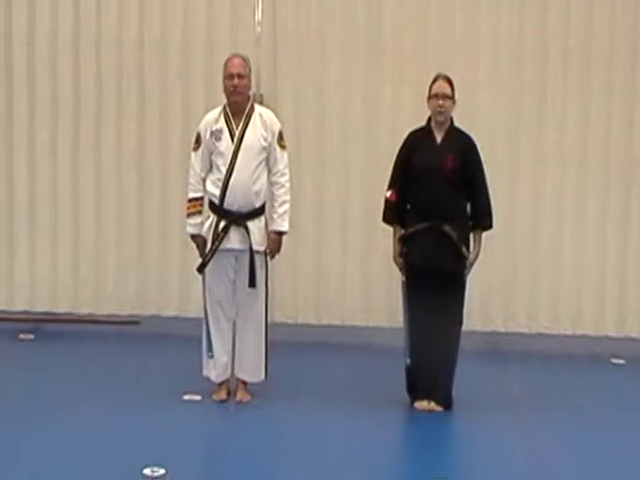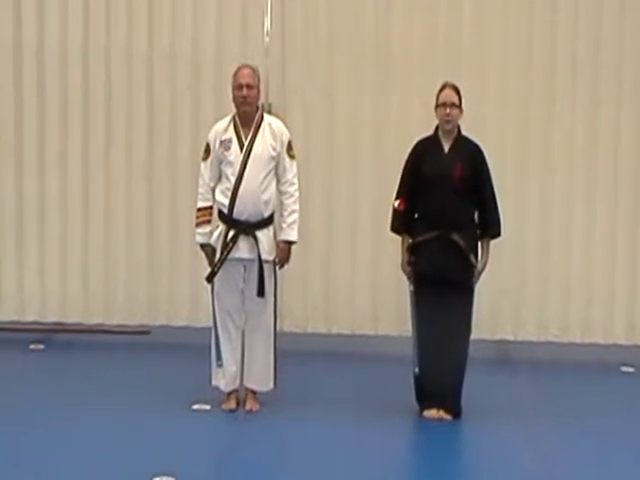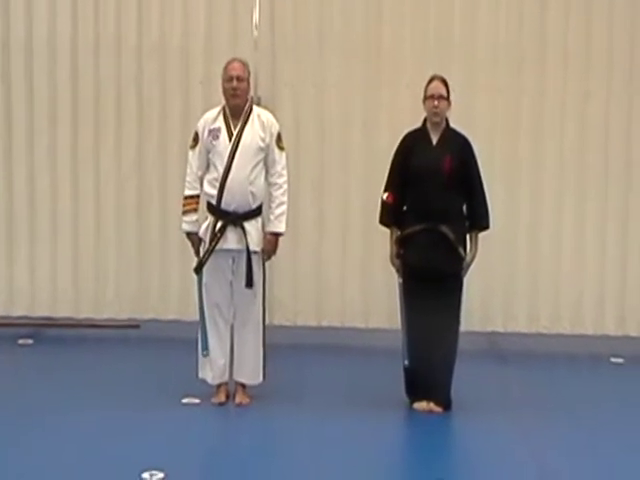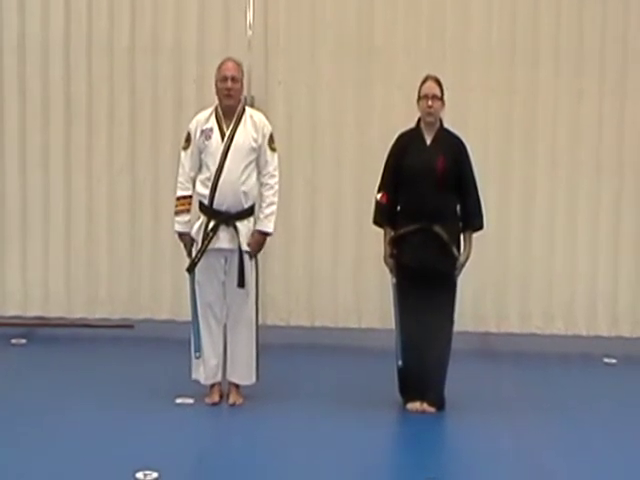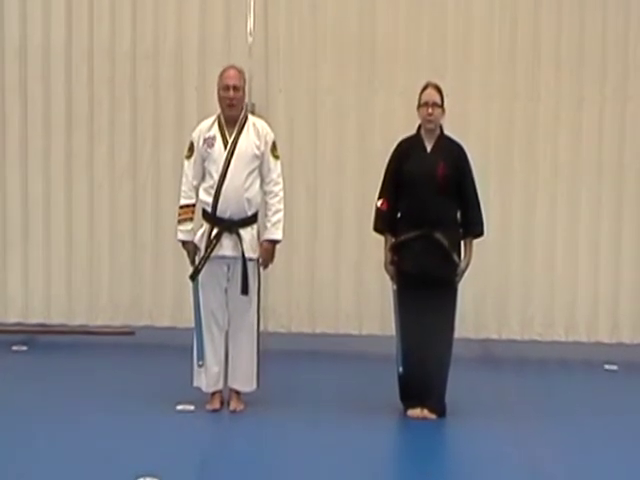
dt=1s
person 1, frame 1
left shoulder: (268, 122)
right shoulder: (210, 123)
left elbow: (280, 178)
right elbow: (196, 179)
left wrist: (278, 227)
right wrist: (196, 227)
left hip: (254, 227)
right hip: (217, 227)
left knee: (251, 306)
right knee: (218, 305)
left ankle: (244, 379)
right ankle: (221, 378)
person 1, frame 2
left shoulder: (277, 131)
right shoulder: (218, 133)
left elbow: (289, 187)
right elbow: (205, 188)
left wrist: (287, 237)
right wrist: (204, 237)
left hip: (262, 237)
right hip: (227, 236)
left knee: (260, 315)
right knee: (227, 314)
left ankle: (253, 388)
right ankle: (230, 388)
person 1, frame 3
left shoulder: (266, 123)
right shoulder: (207, 123)
left elbow: (278, 179)
right elbow: (193, 177)
left wrist: (275, 229)
right wrist: (191, 225)
left hip: (251, 228)
right hip: (216, 227)
left knee: (249, 307)
right knee: (216, 306)
left ankle: (242, 382)
right ankle: (220, 381)
person 1, frame 4
left shoulder: (259, 124)
right shoulder: (200, 123)
left elbow: (270, 179)
right elbow: (186, 177)
left wrist: (263, 228)
right wrist: (183, 226)
left hip: (243, 228)
right hip: (208, 228)
left knee: (241, 307)
right knee: (209, 306)
left ankle: (236, 382)
right ankle: (213, 381)
person 1, frame 5
left shoulder: (261, 132)
right shoulder: (203, 132)
left elbow: (274, 187)
right elbow: (189, 186)
left wrist: (271, 236)
right wrist: (186, 234)
left hip: (246, 236)
right hip: (211, 235)
left knee: (243, 315)
right knee: (211, 314)
left ankle: (237, 389)
right ankle: (213, 388)
person 2, frame 1
left shoulder: (464, 144)
right shoulder: (414, 142)
left elbow: (478, 195)
right elbow: (397, 192)
left wrist: (476, 242)
right wrist: (397, 240)
left hip: (453, 240)
right hip: (418, 239)
left knee: (448, 317)
right knee: (419, 316)
left ankle: (440, 392)
right ankle: (420, 390)
person 2, frame 2
left shoulder: (472, 153)
right shoulder: (421, 151)
left elbow: (486, 203)
right elbow: (405, 200)
left wrist: (484, 250)
right wrist: (405, 247)
left hip: (461, 248)
right hip: (426, 247)
left knee: (456, 326)
right knee: (427, 325)
left ankle: (449, 400)
right ankle: (429, 398)
person 2, frame 3
left shoulder: (461, 145)
right shoulder: (410, 143)
left elbow: (474, 194)
right elbow: (394, 192)
left wrist: (473, 242)
right wrist: (394, 240)
left hip: (450, 240)
right hip: (415, 239)
left knee: (445, 318)
right knee: (417, 316)
left ankle: (439, 393)
right ankle: (419, 390)
person 2, frame 4
left shoulder: (454, 146)
right shoulder: (403, 143)
left elbow: (468, 195)
right elbow: (388, 193)
left wrist: (467, 242)
right wrist: (387, 240)
left hip: (443, 241)
right hip: (408, 240)
left knee: (439, 318)
right knee: (410, 317)
left ankle: (433, 393)
right ankle: (412, 391)
person 2, frame 5
left shoulder: (455, 153)
right shoulder: (404, 150)
left elbow: (469, 202)
right elbow: (388, 200)
left wrist: (467, 249)
right wrist: (388, 247)
left hip: (444, 247)
right hip: (409, 246)
left knee: (439, 325)
right knee: (411, 324)
left ankle: (434, 400)
right ankle: (413, 398)
